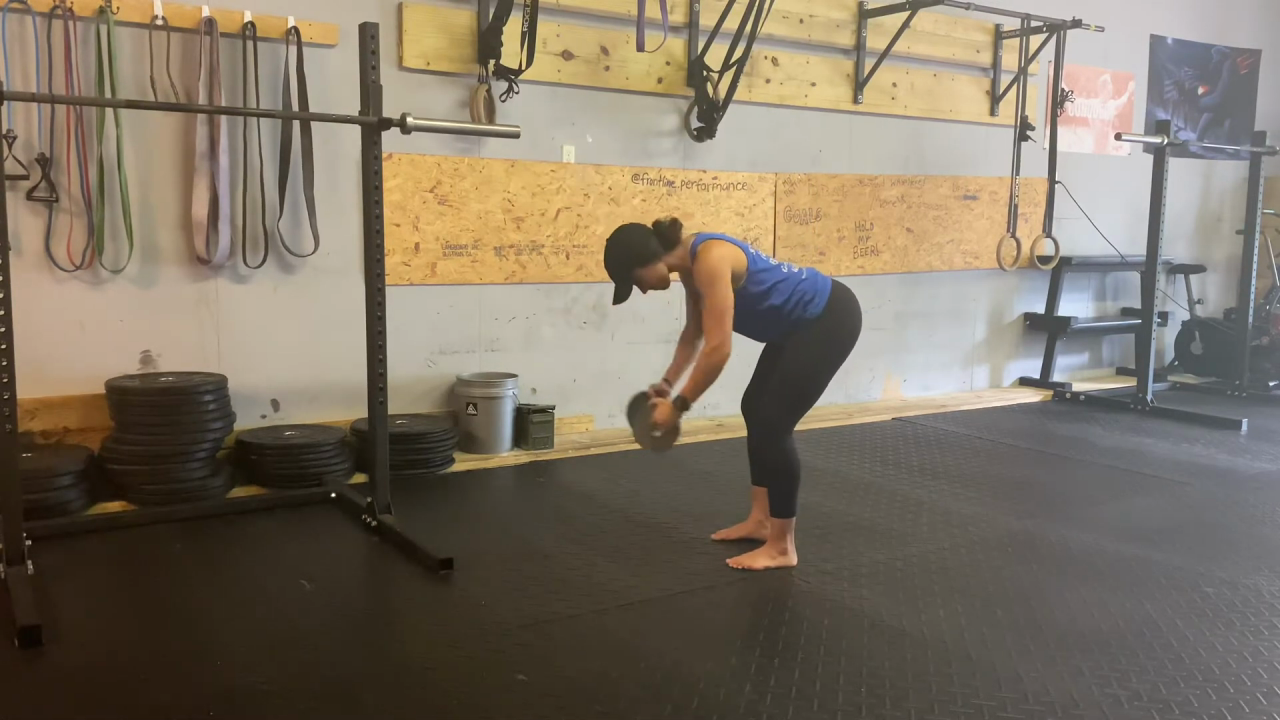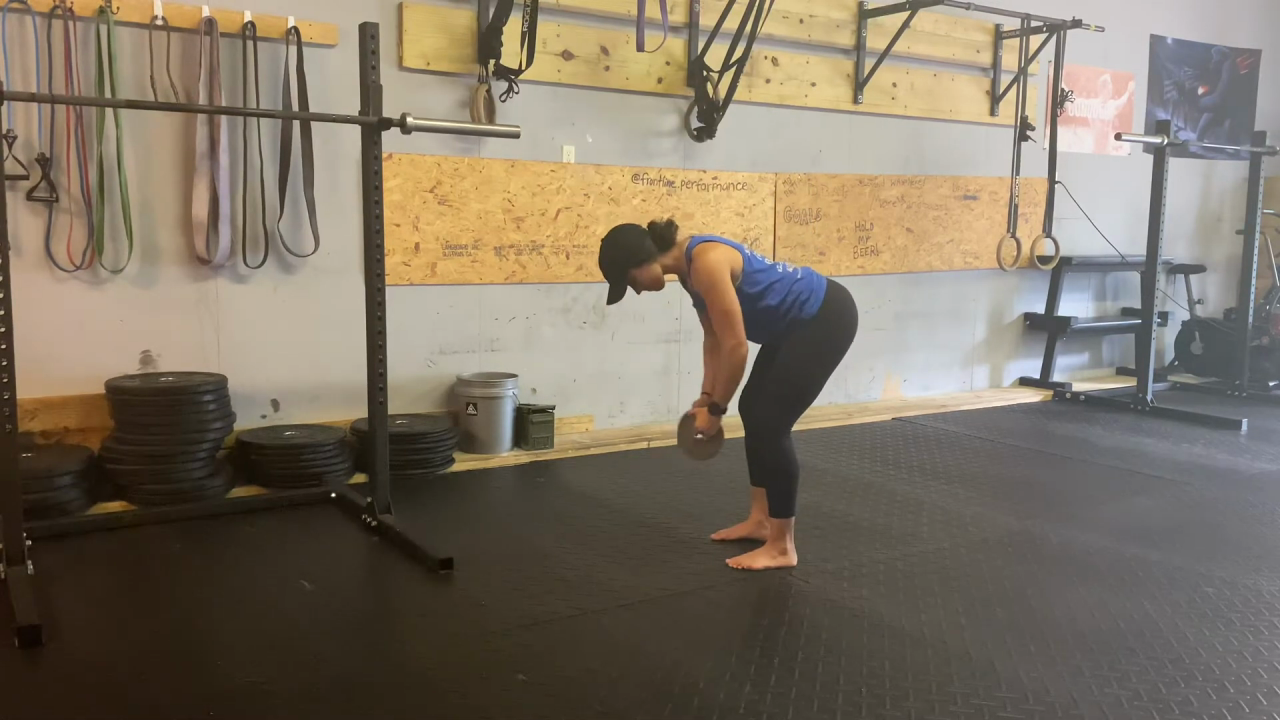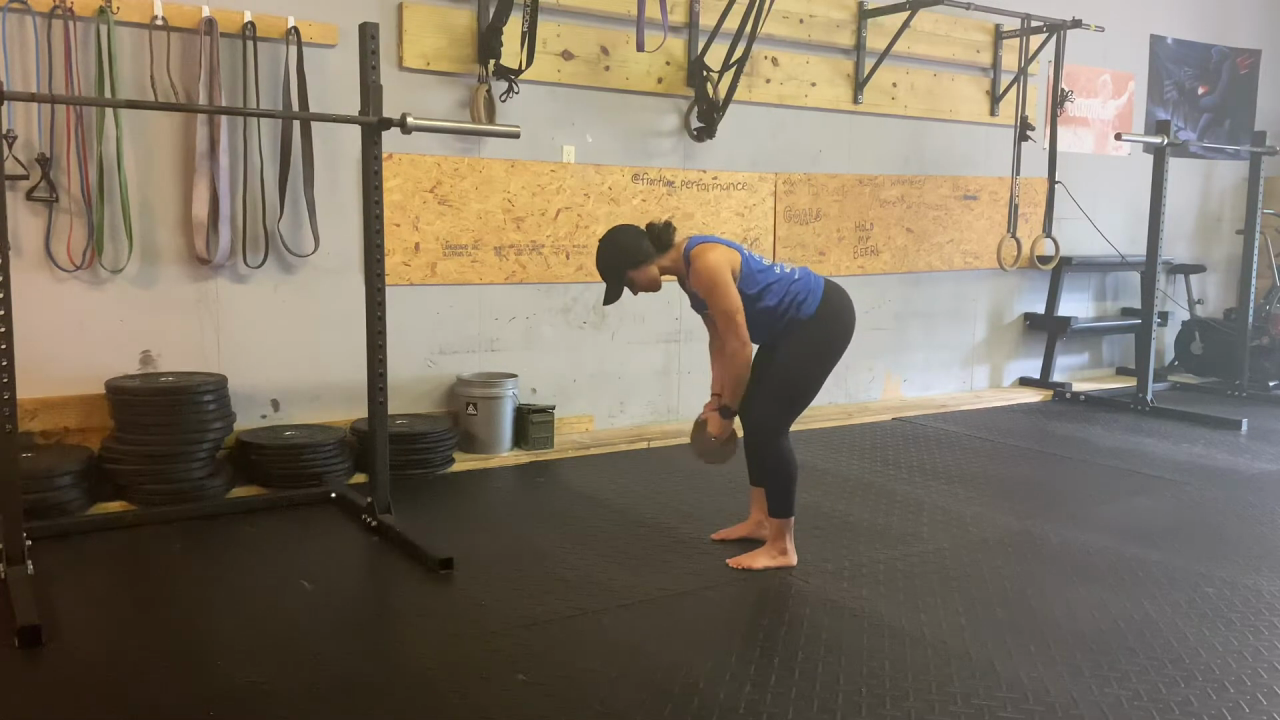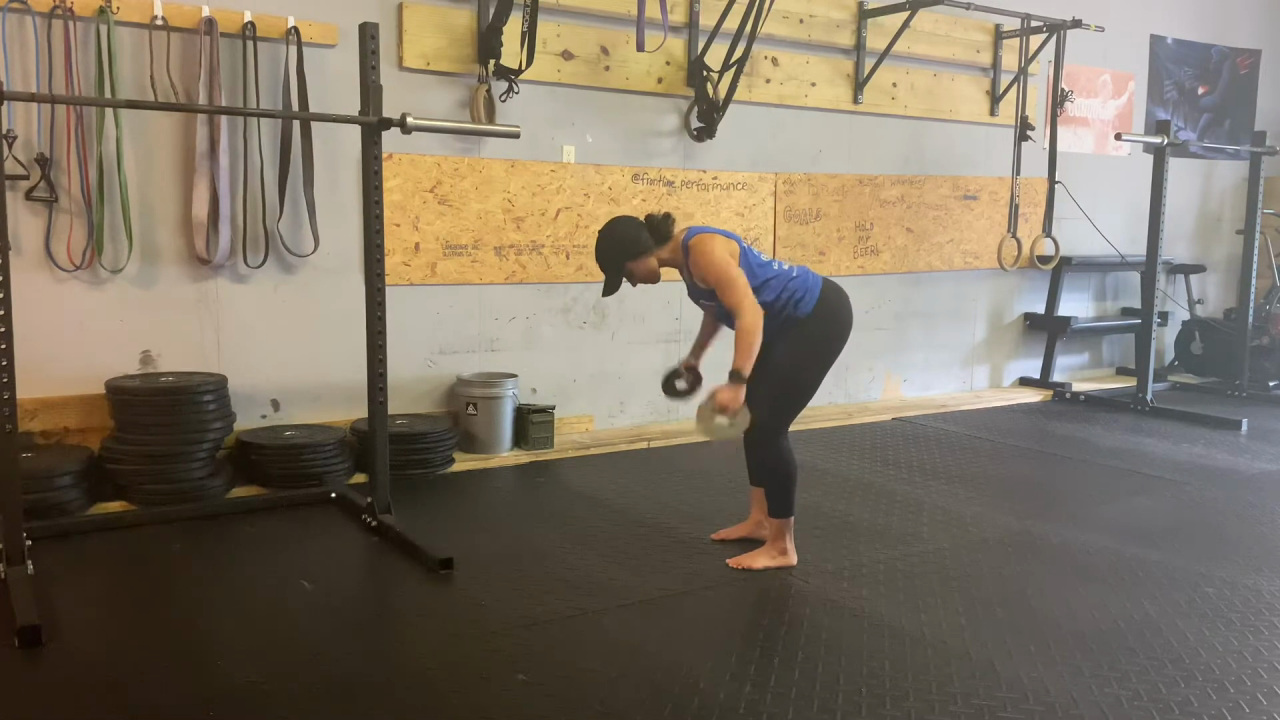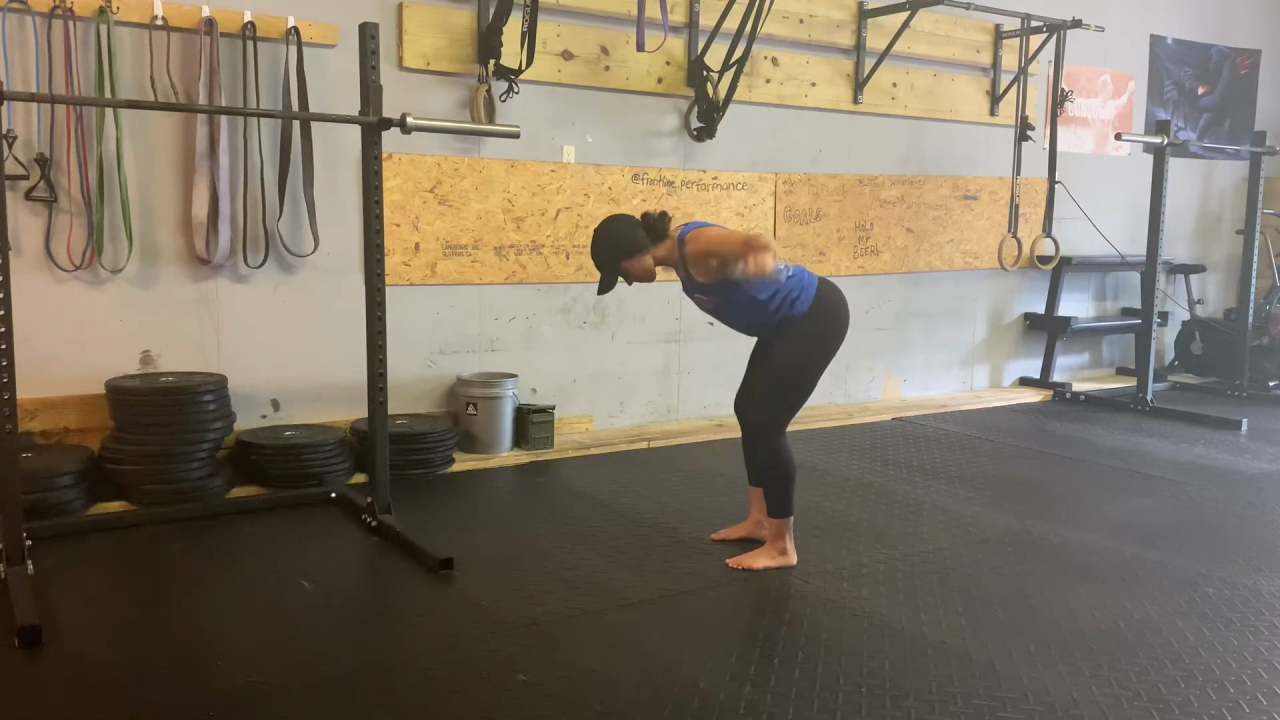
dt=0.2s
person 1, frame 1
left shoulder: (710, 260)
right shoulder: (690, 263)
left elbow: (718, 348)
right elbow: (695, 330)
left wrist: (679, 404)
right wrist: (667, 383)
left hip: (830, 318)
right hip: (802, 321)
left knee: (772, 423)
right knee: (755, 410)
left ankle: (782, 546)
right ankle: (761, 520)
person 1, frame 2
left shoulder: (706, 263)
right shoulder: (688, 265)
left elbow: (735, 347)
right elbow: (714, 337)
left wrist: (714, 409)
right wrist: (707, 395)
left hip: (826, 318)
right hip: (799, 320)
left knee: (769, 423)
right knee: (753, 411)
left ankle: (782, 546)
right ankle: (760, 519)
person 1, frame 3
left shoulder: (705, 264)
right shoulder: (686, 266)
left elbow: (740, 347)
right elbow: (719, 337)
left wrist: (725, 412)
right wrist: (717, 398)
left hip: (824, 318)
right hip: (797, 321)
left knee: (768, 424)
right knee: (753, 413)
left ankle: (781, 546)
right ankle: (760, 519)
person 1, frame 4
left shoulder: (703, 251)
right shoulder: (685, 255)
left elbow: (750, 313)
right elbow: (720, 306)
left wrist: (736, 382)
right wrist: (694, 356)
left hip: (821, 317)
right hip: (795, 319)
left knee: (767, 423)
right knee: (753, 413)
left ankle: (782, 547)
right ankle: (759, 520)
person 1, frame 5
left shoulder: (697, 245)
right shoulder: (681, 248)
left elbow: (761, 243)
left wrist: (762, 260)
left hip: (816, 316)
right hip: (792, 318)
left knee: (765, 423)
right knee: (748, 410)
left ankle: (781, 546)
right ankle: (760, 520)
